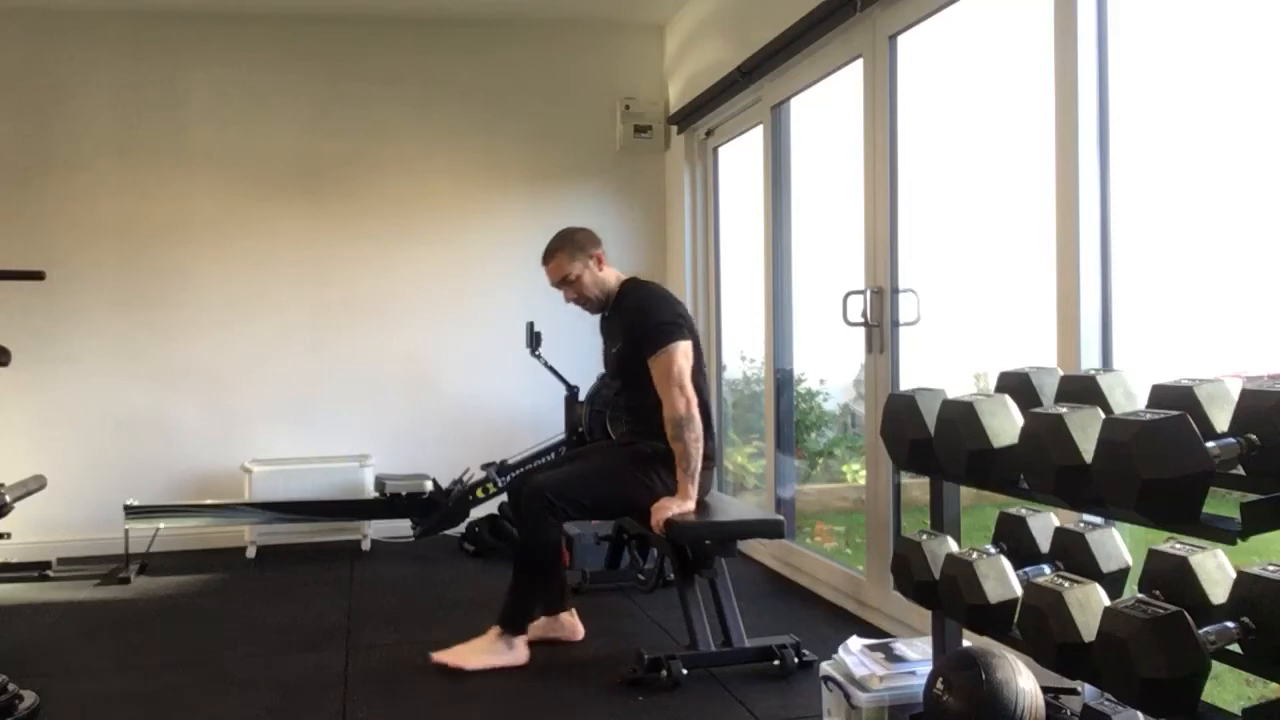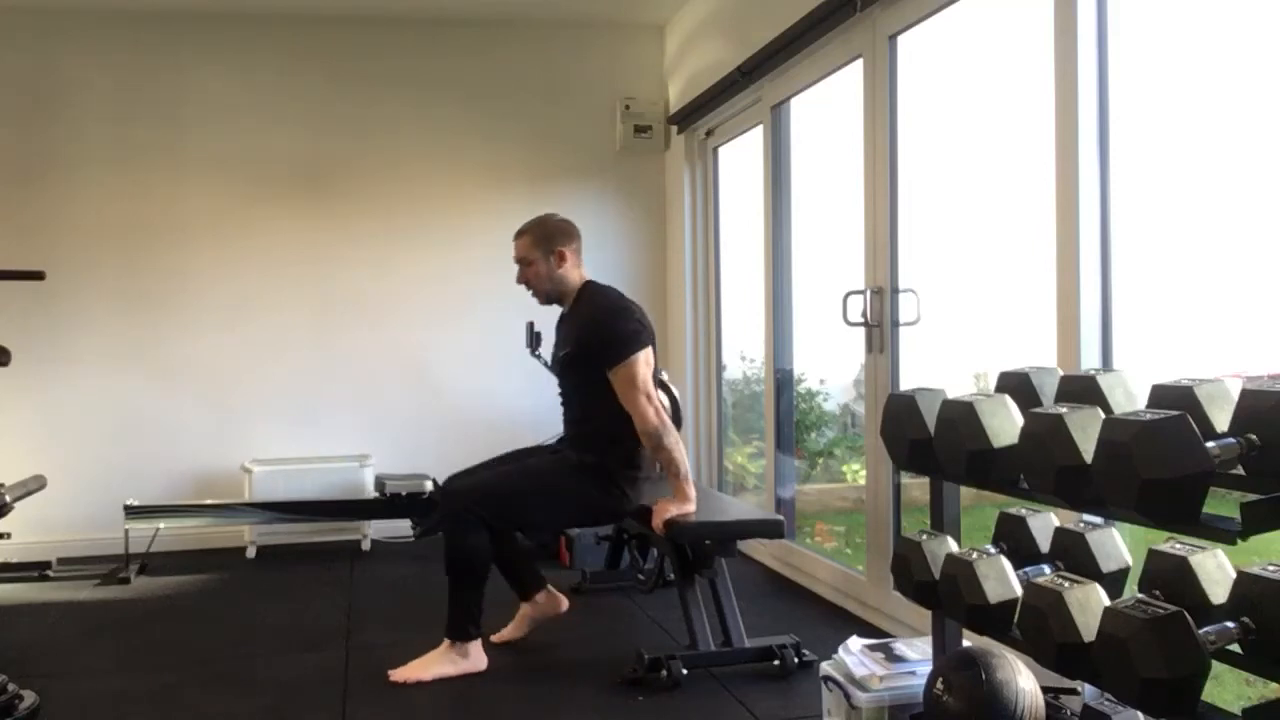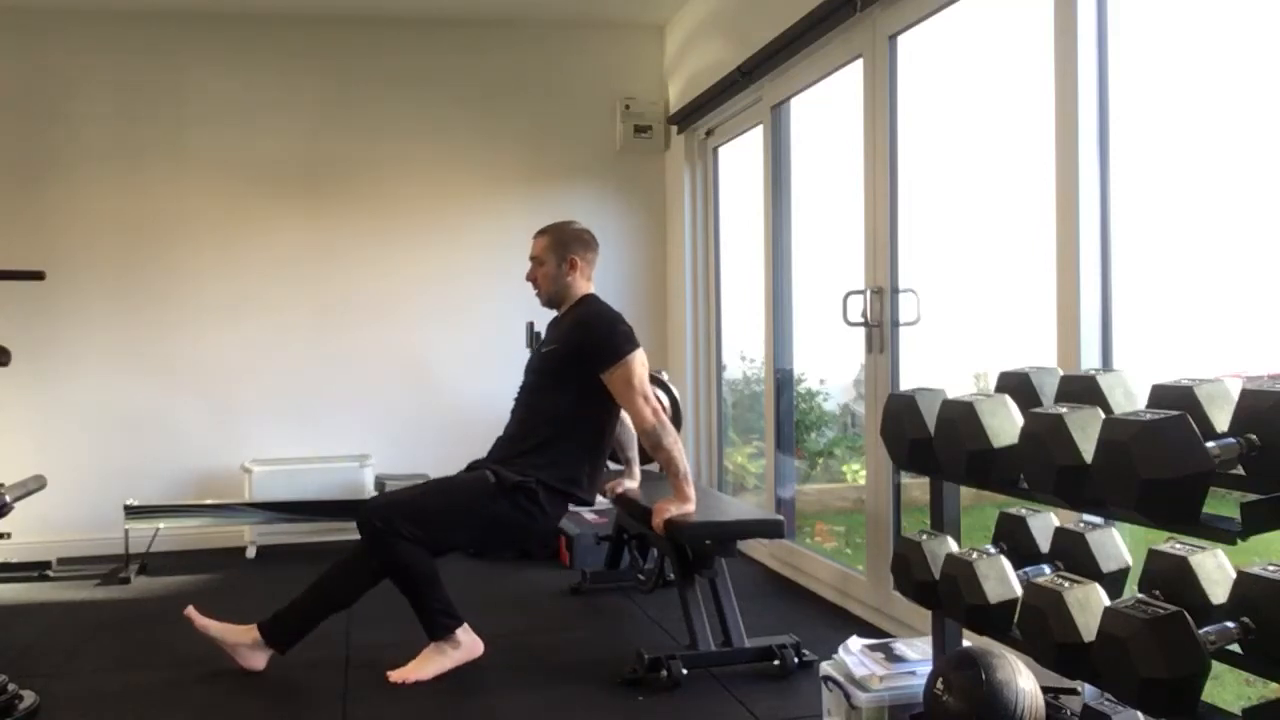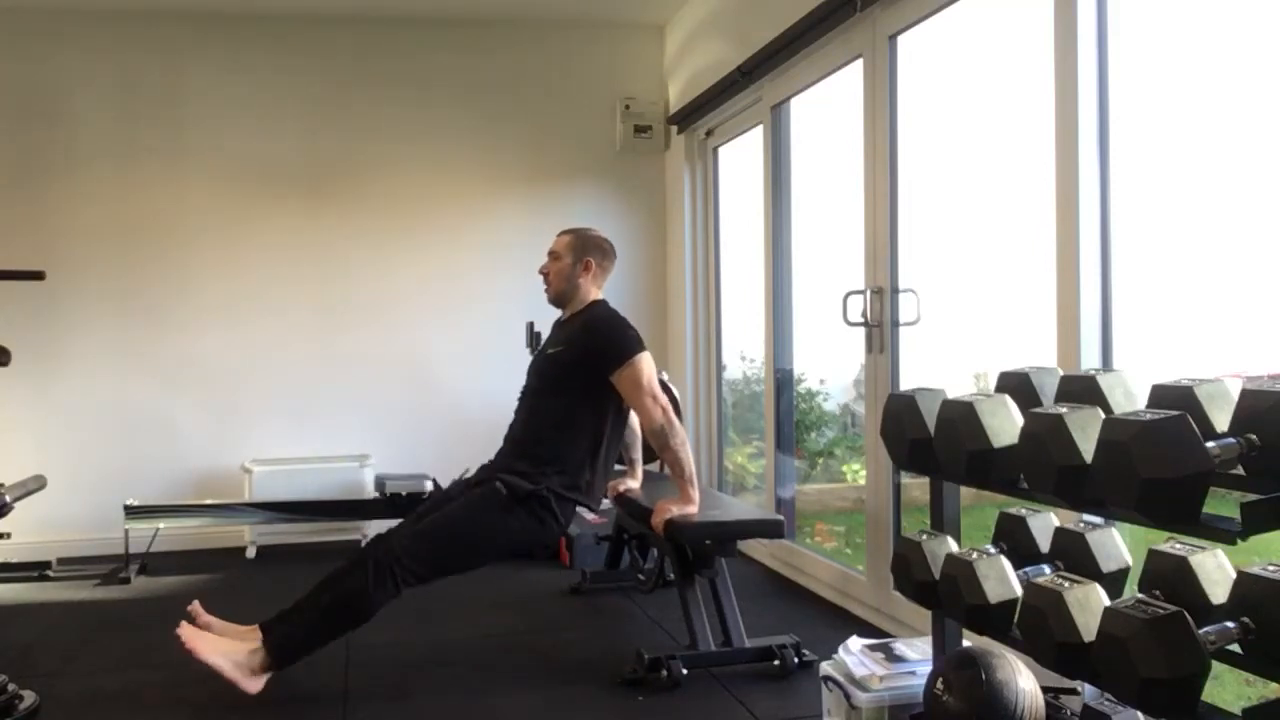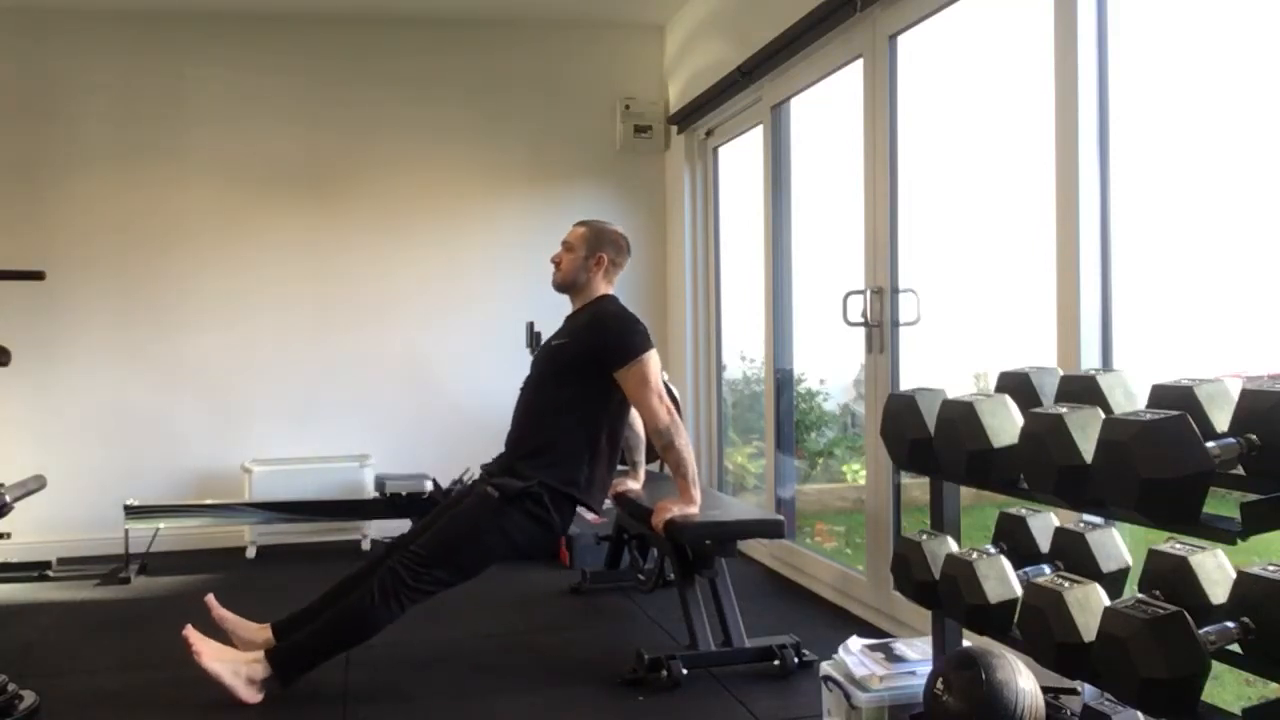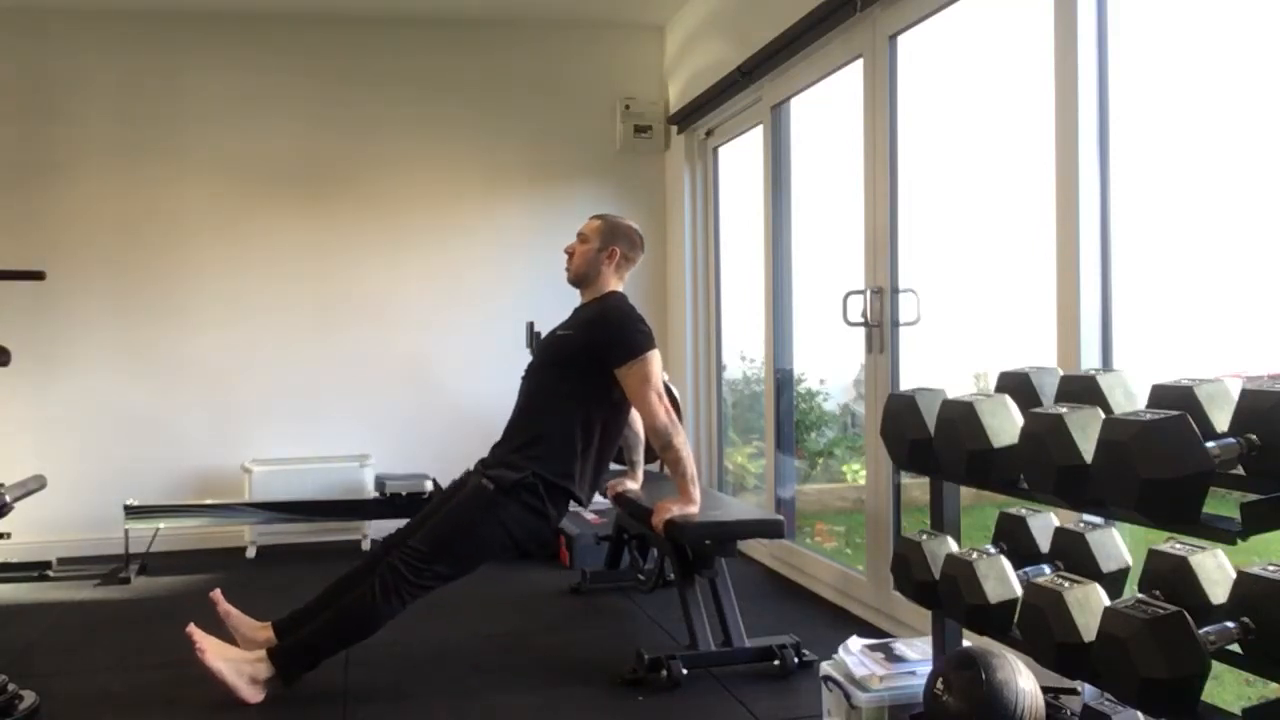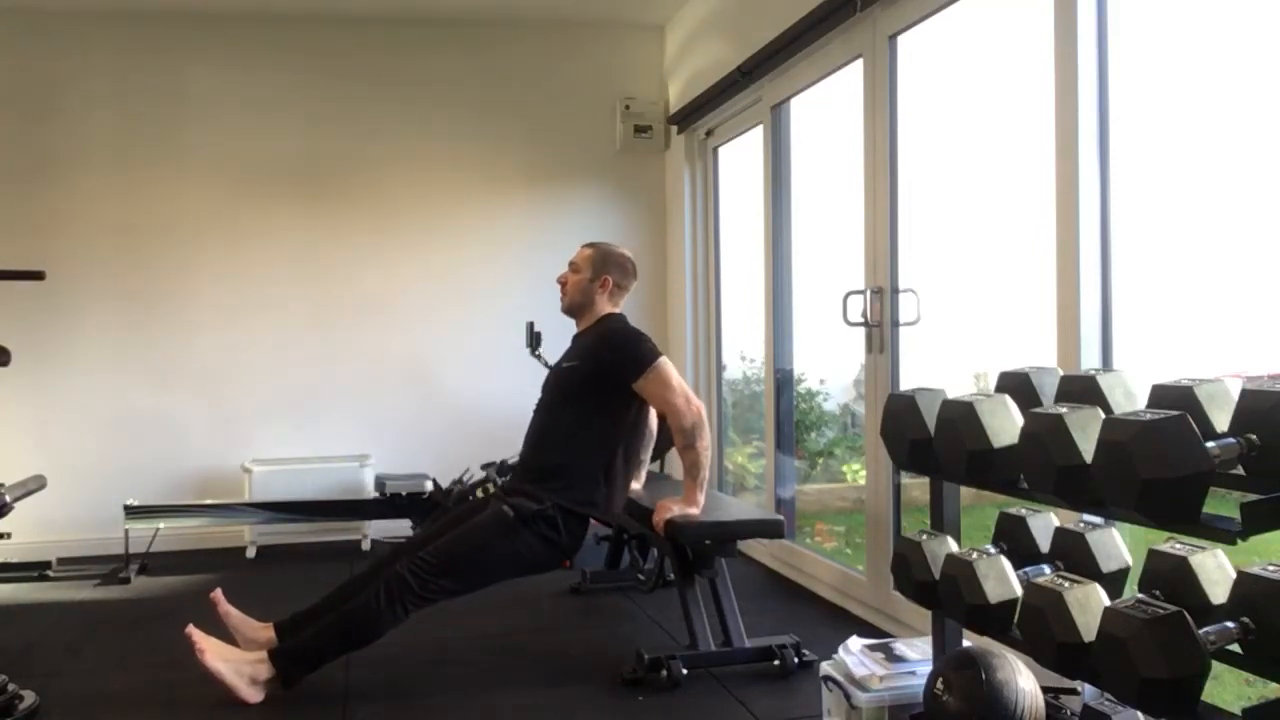
dt=0.7s
person 1, frame 1
left shoulder: (651, 308)
right shoulder: (613, 313)
left elbow: (682, 401)
left wrist: (685, 493)
left hip: (663, 461)
right hip: (637, 446)
left knee: (542, 497)
right knee: (525, 490)
left ankle: (510, 639)
right ankle: (557, 616)
person 1, frame 2
left shoulder: (607, 315)
right shoulder: (574, 315)
left elbow: (646, 409)
left wrist: (682, 495)
right wrist: (651, 474)
left hip: (601, 478)
right hip: (578, 456)
left knee: (461, 503)
right knee: (462, 490)
left ankle: (463, 647)
right ankle: (539, 596)
person 1, frame 3
left shoulder: (599, 326)
right shoulder: (565, 325)
left elbow: (644, 410)
right elbow: (614, 408)
left wrist: (682, 496)
right wrist: (629, 474)
left hip: (525, 494)
right hip: (504, 477)
left knee: (382, 518)
right knee: (384, 533)
left ankle: (452, 639)
right ankle: (265, 639)
person 1, frame 4
left shoulder: (605, 329)
right shoulder: (570, 328)
left elbow: (655, 409)
right elbow: (622, 408)
left wrist: (686, 497)
right wrist: (631, 475)
left hip: (532, 500)
right hip: (505, 482)
left knee: (395, 561)
right knee: (388, 549)
left ankle: (259, 659)
right ankle: (262, 636)
person 1, frame 5
left shoulder: (612, 324)
right shoulder: (585, 324)
left elbow: (658, 410)
right elbow: (624, 405)
left wrist: (687, 497)
right wrist: (634, 474)
left hip: (534, 498)
right hip: (511, 480)
left knee: (408, 573)
right knee: (400, 553)
left ankle: (267, 669)
right ankle: (274, 638)
person 1, frame 6
left shoulder: (616, 320)
right shoulder: (594, 318)
left elbow: (656, 409)
right elbow: (624, 404)
left wrist: (687, 497)
right wrist: (633, 475)
left hip: (527, 489)
right hip: (506, 473)
left knee: (407, 570)
right knee: (398, 549)
left ankle: (268, 668)
right ankle: (276, 635)
person 1, frame 7
left shoulder: (618, 342)
right shoulder: (593, 342)
left elbow: (687, 410)
right elbow: (641, 407)
left wrist: (691, 498)
right wrist: (633, 477)
left hip: (545, 517)
right hip: (522, 499)
left knee: (412, 578)
right knee: (406, 555)
left ankle: (268, 669)
right ankle: (277, 636)
